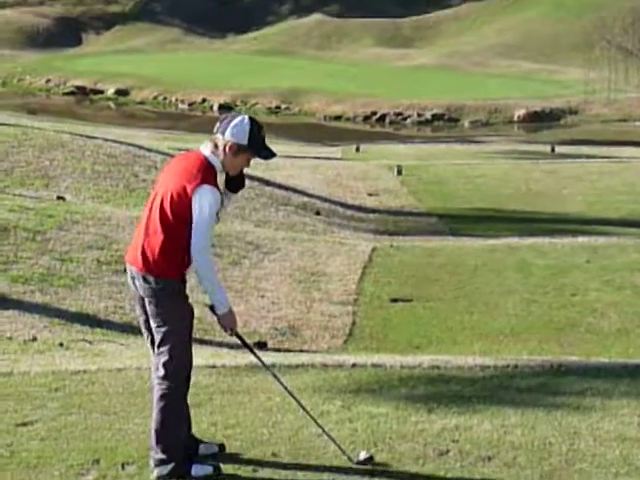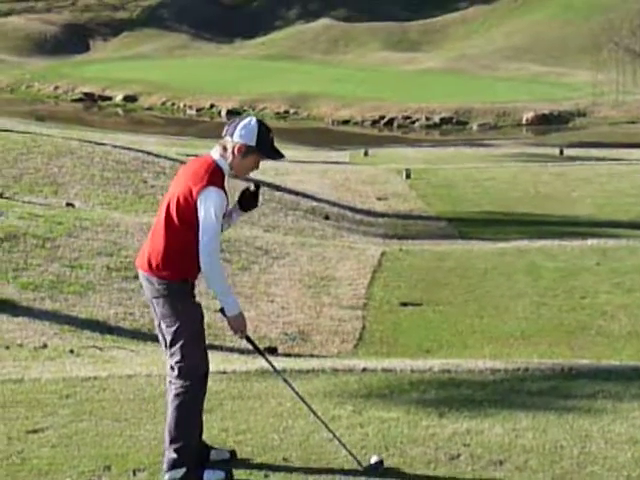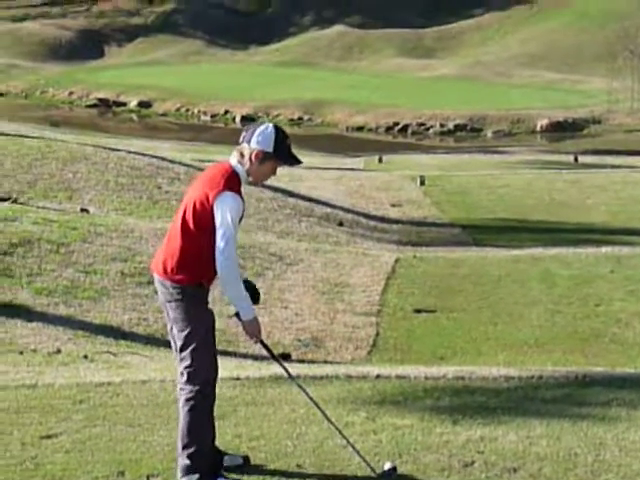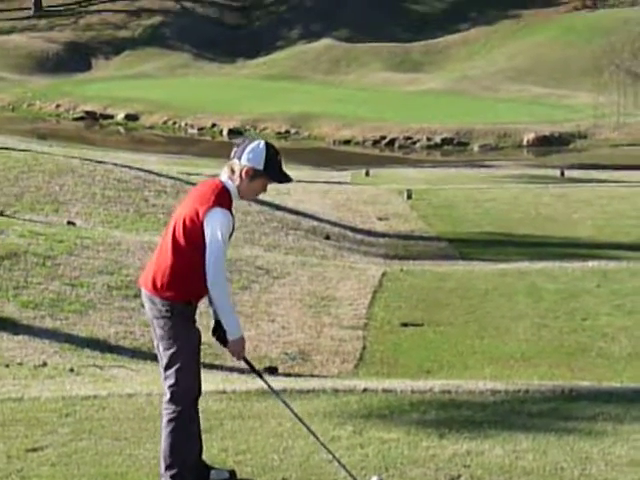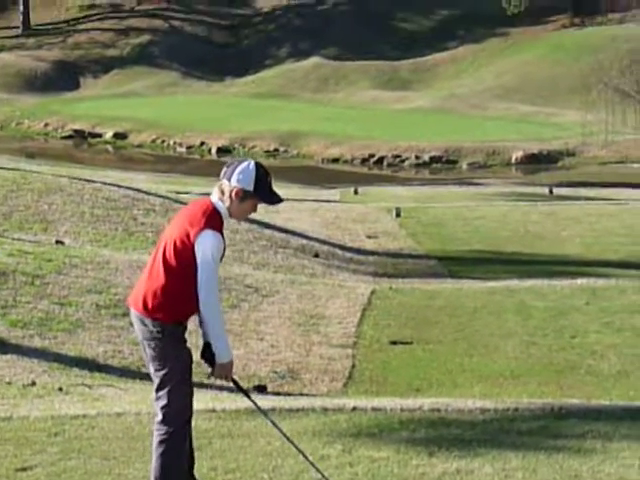
dt=0.2s
person 1, frame 1
left shoulder: (184, 161)
right shoulder: (204, 184)
right elbow: (200, 255)
left wrist: (230, 192)
right wrist: (222, 306)
left hip: (141, 268)
right hip: (161, 278)
left knee: (169, 363)
right knee: (174, 369)
left ankle: (180, 441)
person 1, frame 2
left shoulder: (199, 167)
right shoulder: (211, 187)
right elbow: (208, 258)
left wrist: (238, 212)
right wrist: (232, 309)
left hip: (159, 273)
right hip: (169, 280)
left knee: (184, 367)
right knee: (191, 372)
left ankle: (190, 446)
person 1, frame 3
left shoulder: (218, 174)
right shoulder: (228, 194)
right elbow: (224, 261)
left wrist: (239, 288)
right wrist: (248, 314)
left hip: (175, 278)
right hip: (183, 285)
left knee: (198, 372)
right knee: (199, 377)
person 1, frame 4
left shoulder: (208, 190)
right shoulder: (219, 210)
right elbow: (216, 279)
left wrist: (220, 320)
right wrist: (234, 331)
left hip: (160, 294)
right hip: (171, 302)
left knee: (185, 388)
right knee: (181, 393)
person 1, frame 5
left shoulder: (197, 210)
right shoulder: (209, 230)
right elbow: (208, 298)
left wrist: (209, 340)
right wrist: (223, 354)
left hip: (149, 313)
right hip: (161, 322)
left knee: (176, 406)
right knee: (173, 412)
